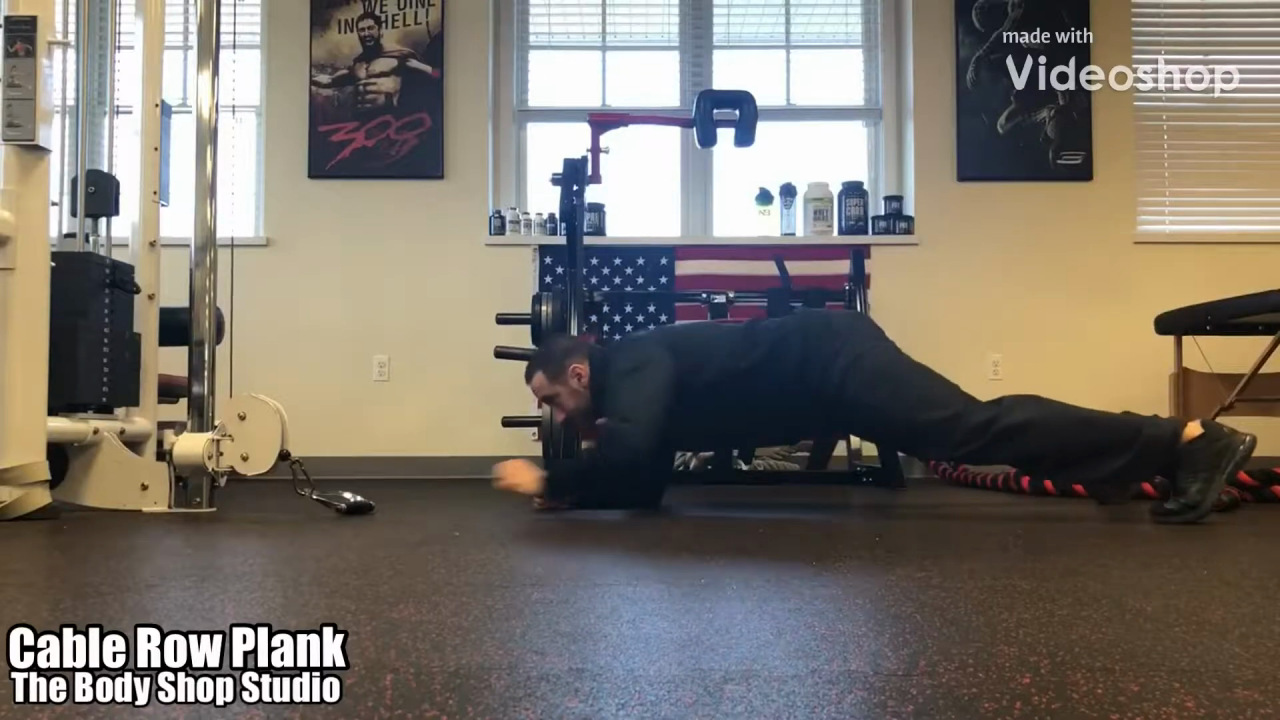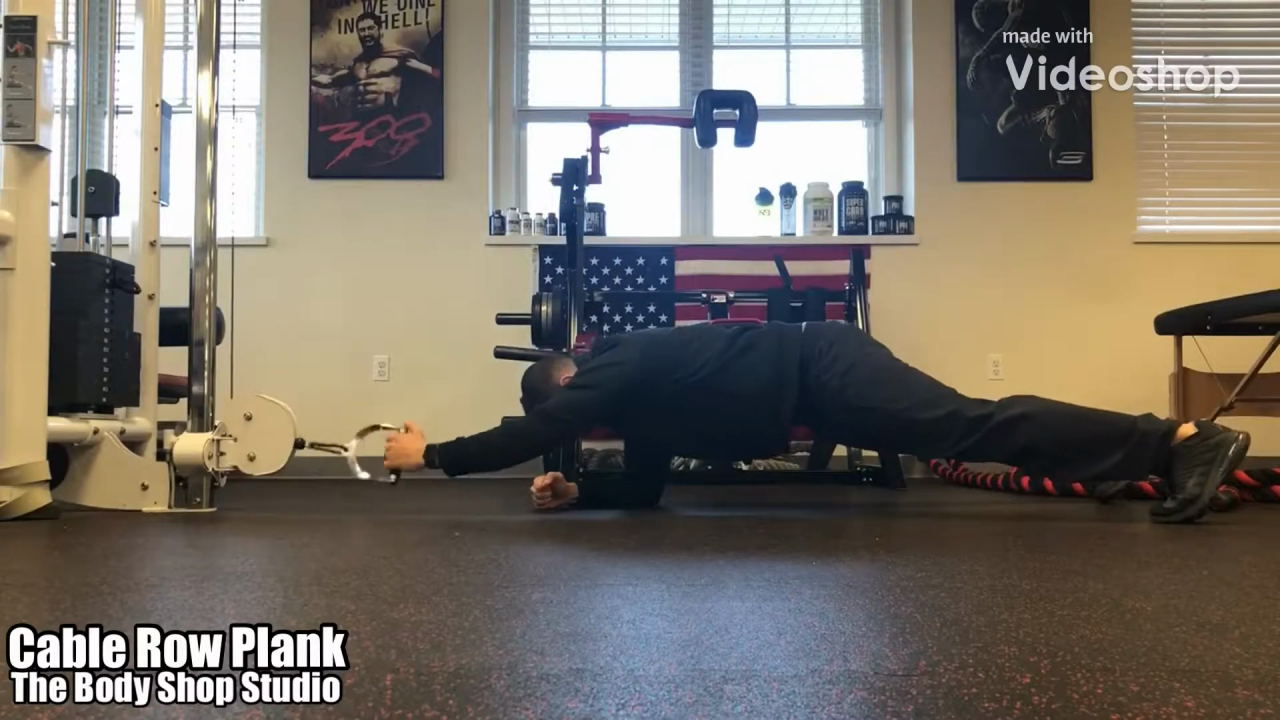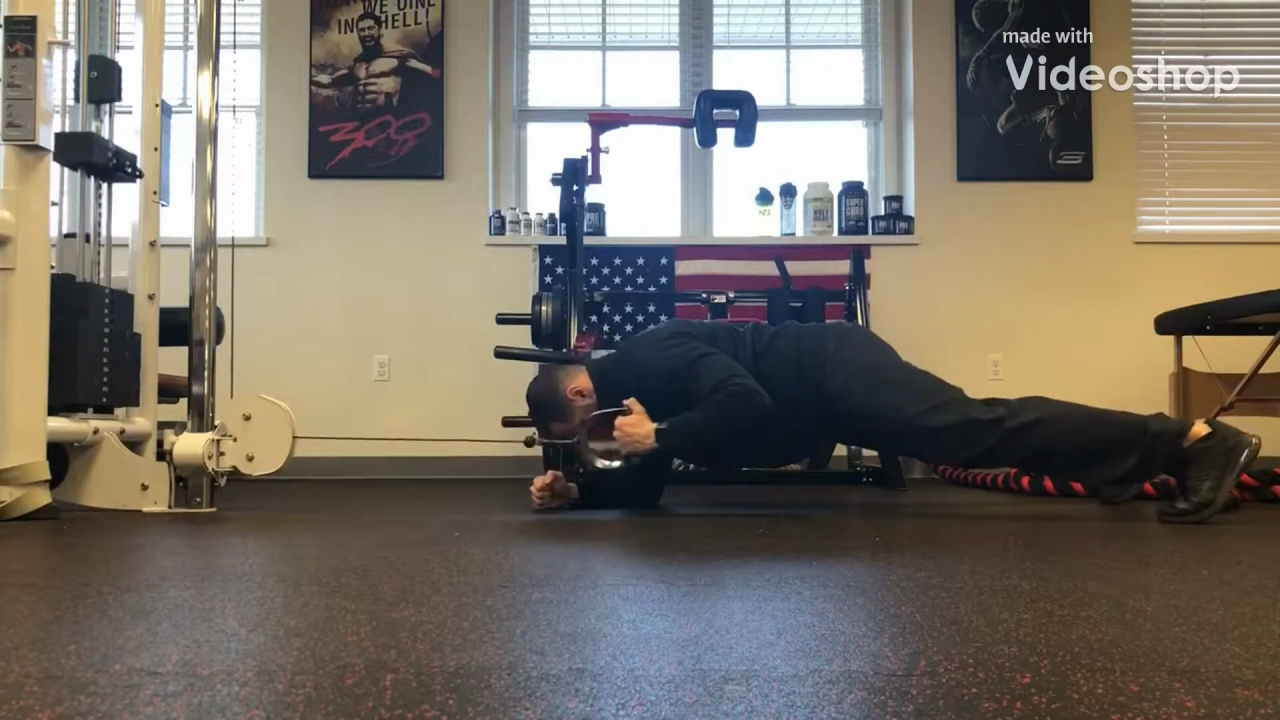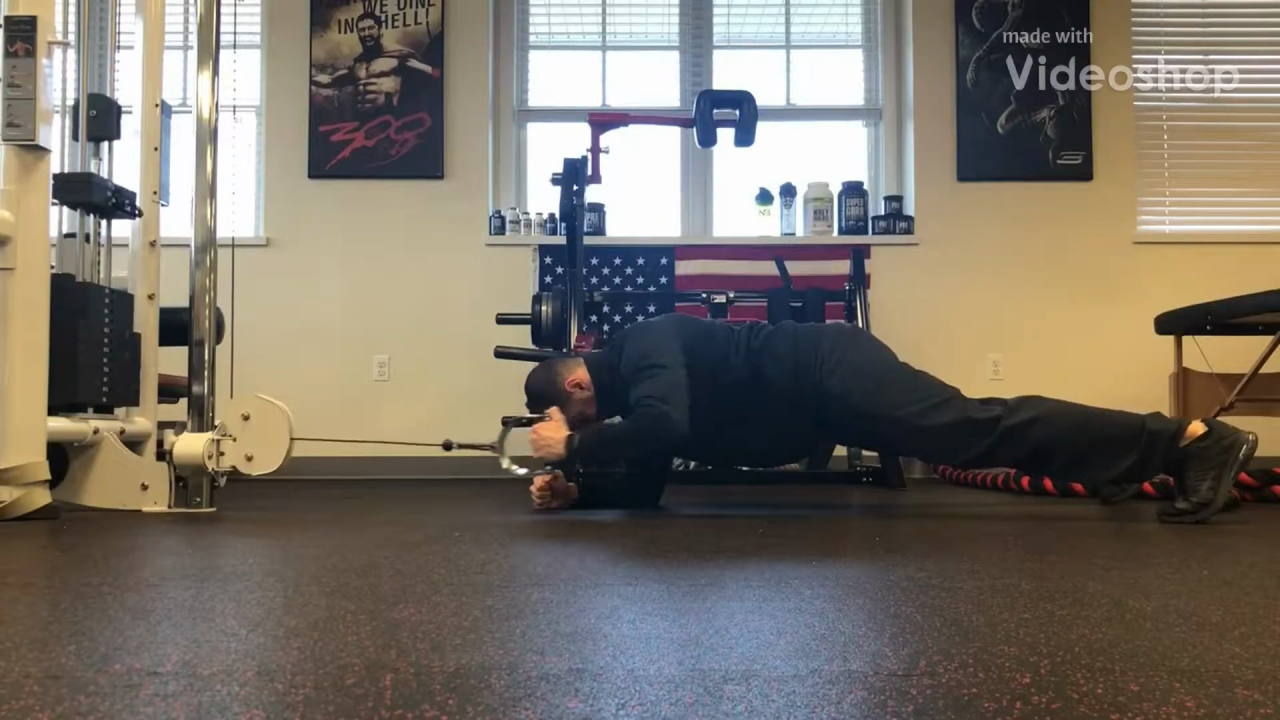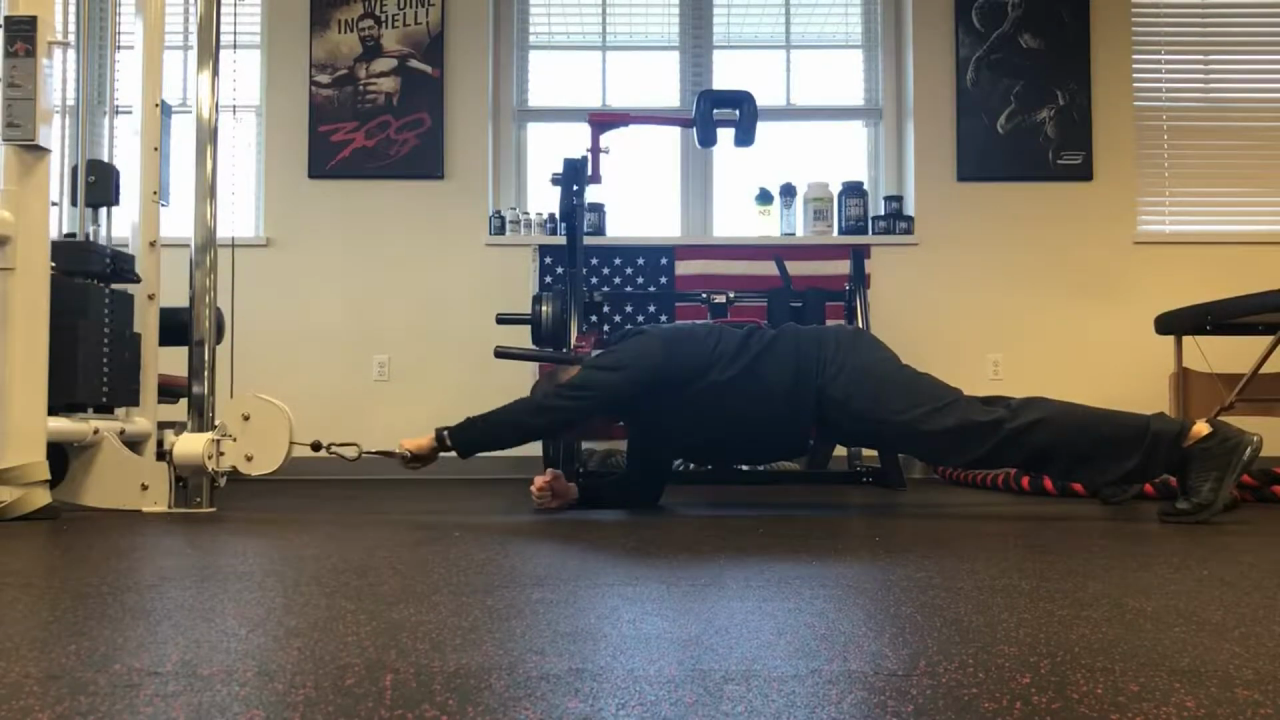
dt=1s
person 1, frame 1
left shoulder: (633, 361)
right shoulder: (638, 376)
left elbow: (630, 446)
right elbow: (644, 484)
left wrist: (549, 478)
right wrist: (560, 484)
left hip: (831, 357)
right hip: (823, 372)
left knee: (973, 429)
right knee: (970, 427)
left ankle: (1188, 440)
right ankle: (1156, 446)
person 1, frame 2
left shoulder: (614, 367)
right shoulder: (632, 392)
left elbow: (538, 432)
right elbow: (645, 488)
left wrist: (432, 453)
right wrist: (577, 492)
left hip: (821, 369)
right hip: (814, 386)
left knee: (970, 427)
right knee: (965, 430)
left ankle: (1181, 441)
right ankle: (1161, 450)
person 1, frame 3
left shoulder: (652, 361)
right shoulder: (634, 394)
left elbow: (746, 400)
right elbow: (643, 490)
left wrist: (658, 435)
right wrist: (575, 491)
left hip: (837, 371)
right hip: (830, 394)
left knee: (979, 430)
right knee: (974, 430)
left ankle: (1193, 439)
right ankle: (1134, 449)
person 1, frame 4
left shoulder: (641, 349)
right shoulder: (628, 394)
left elbow: (667, 426)
right elbow: (644, 486)
left wrist: (572, 445)
right wrist: (574, 490)
left hip: (833, 372)
right hip: (824, 397)
left knee: (981, 431)
right knee: (980, 434)
left ankle: (1190, 439)
right ankle: (1174, 447)
person 1, frame 5
left shoulder: (635, 357)
right shoulder: (643, 399)
left elbow: (551, 408)
right elbow: (645, 487)
left wrist: (446, 439)
right wrist: (576, 490)
left hip: (834, 375)
right hip: (825, 394)
left knee: (983, 432)
right knee: (980, 433)
left ankle: (1193, 439)
right ankle: (1178, 444)
